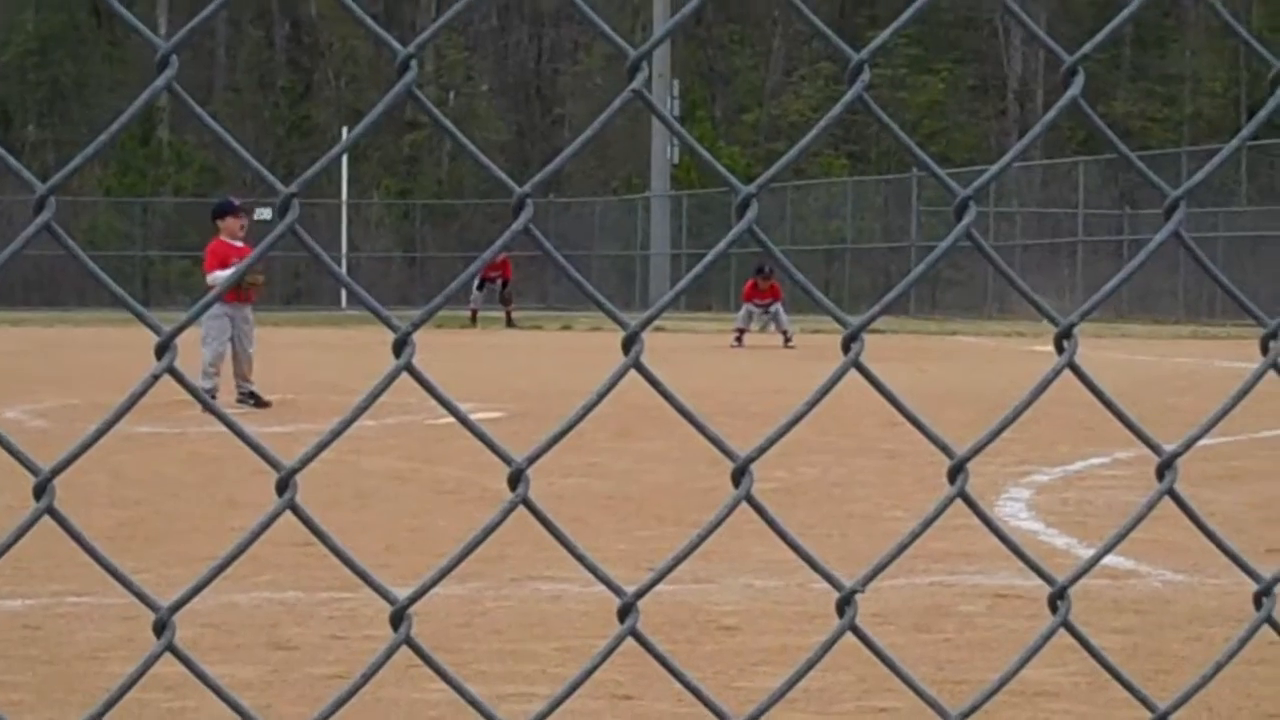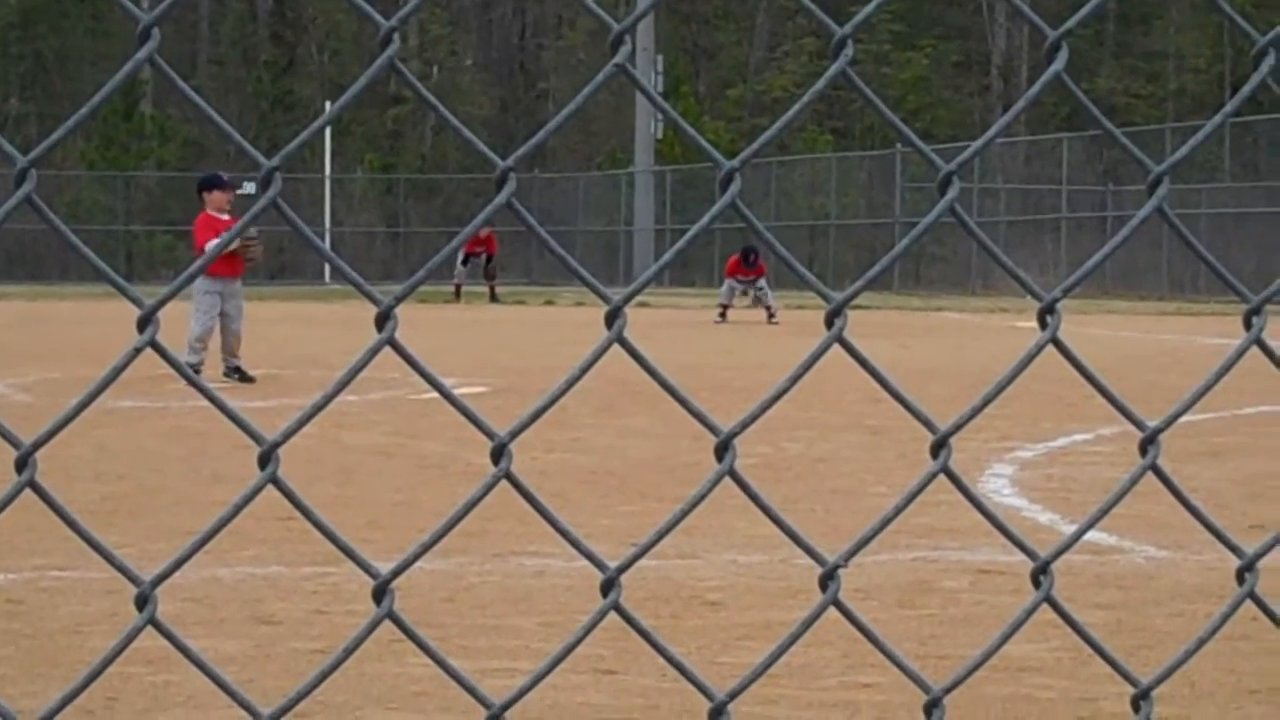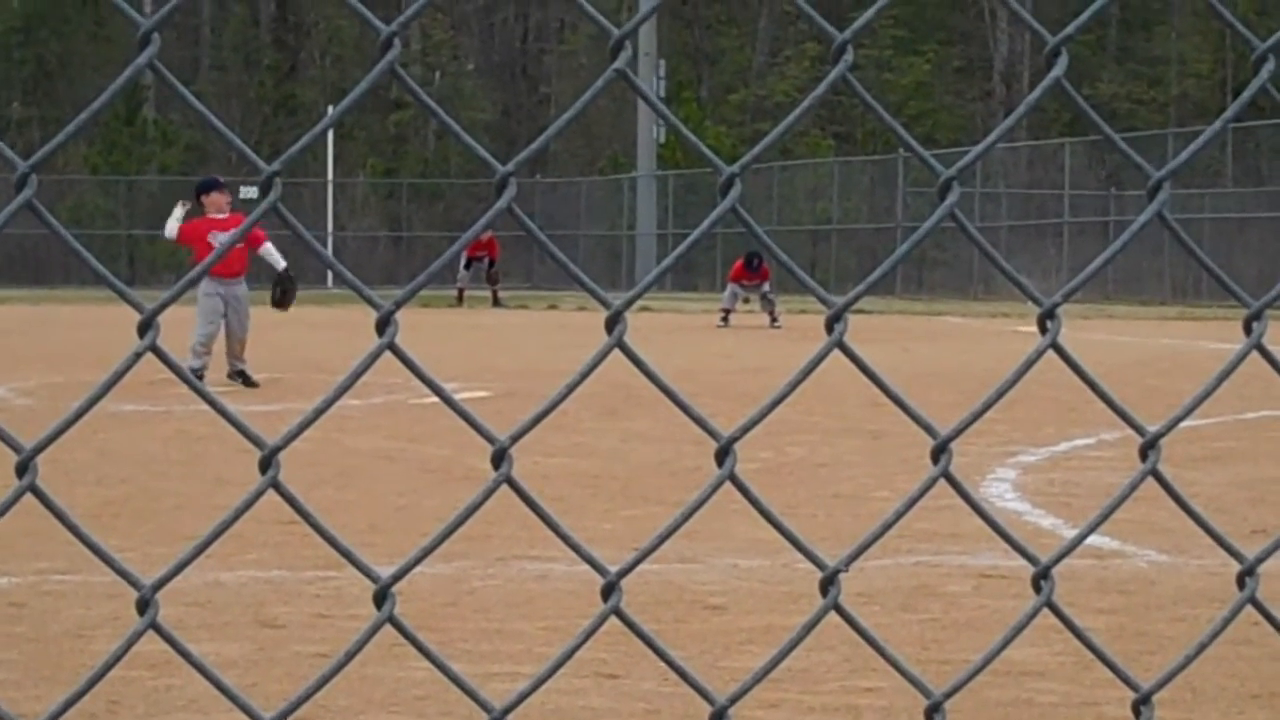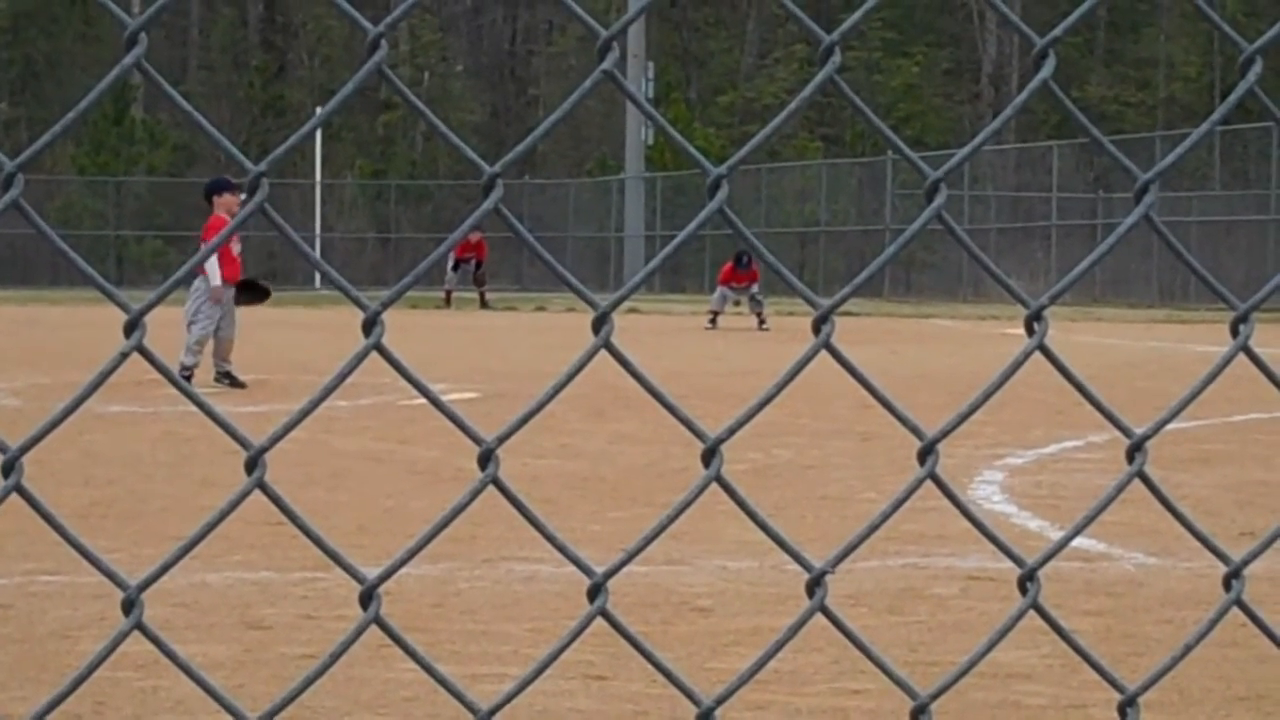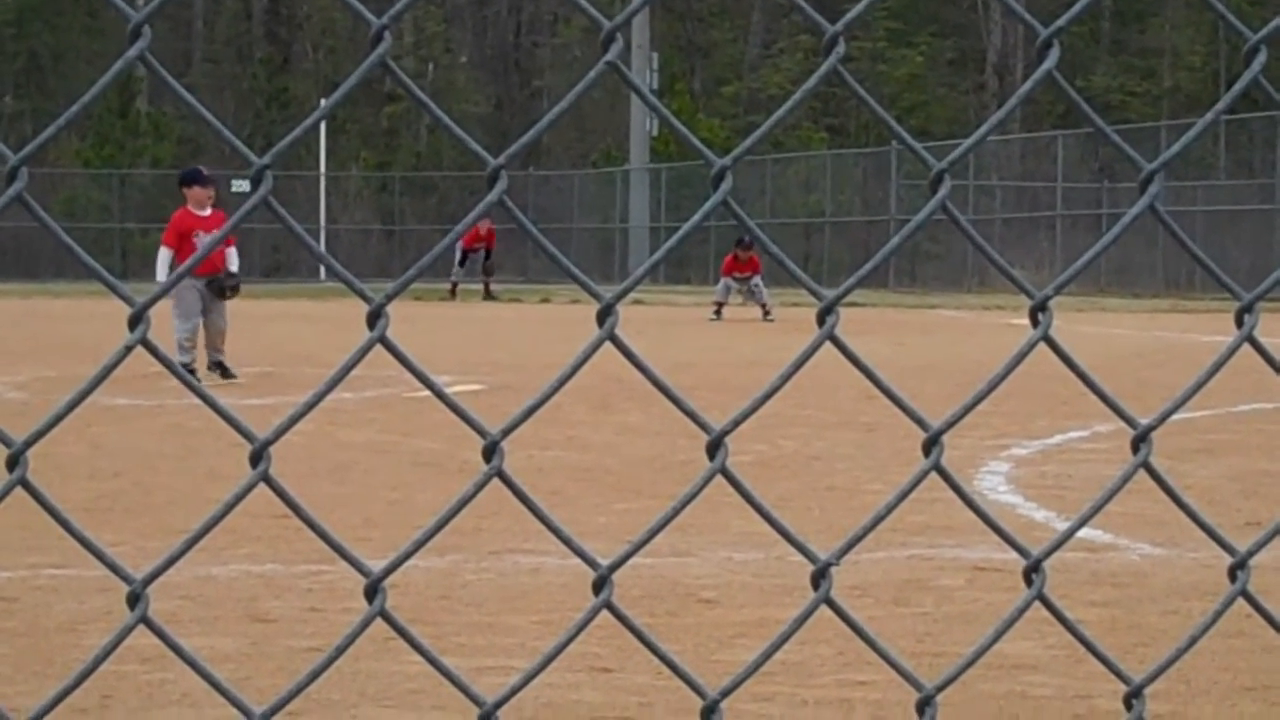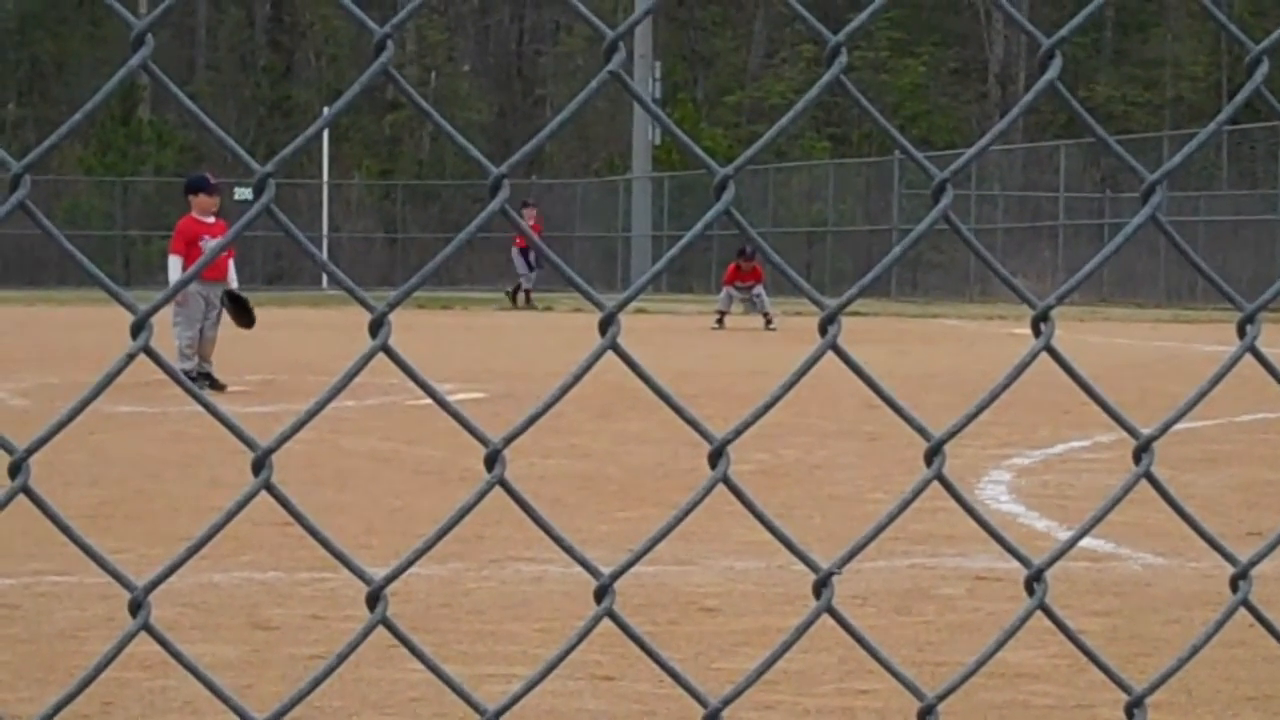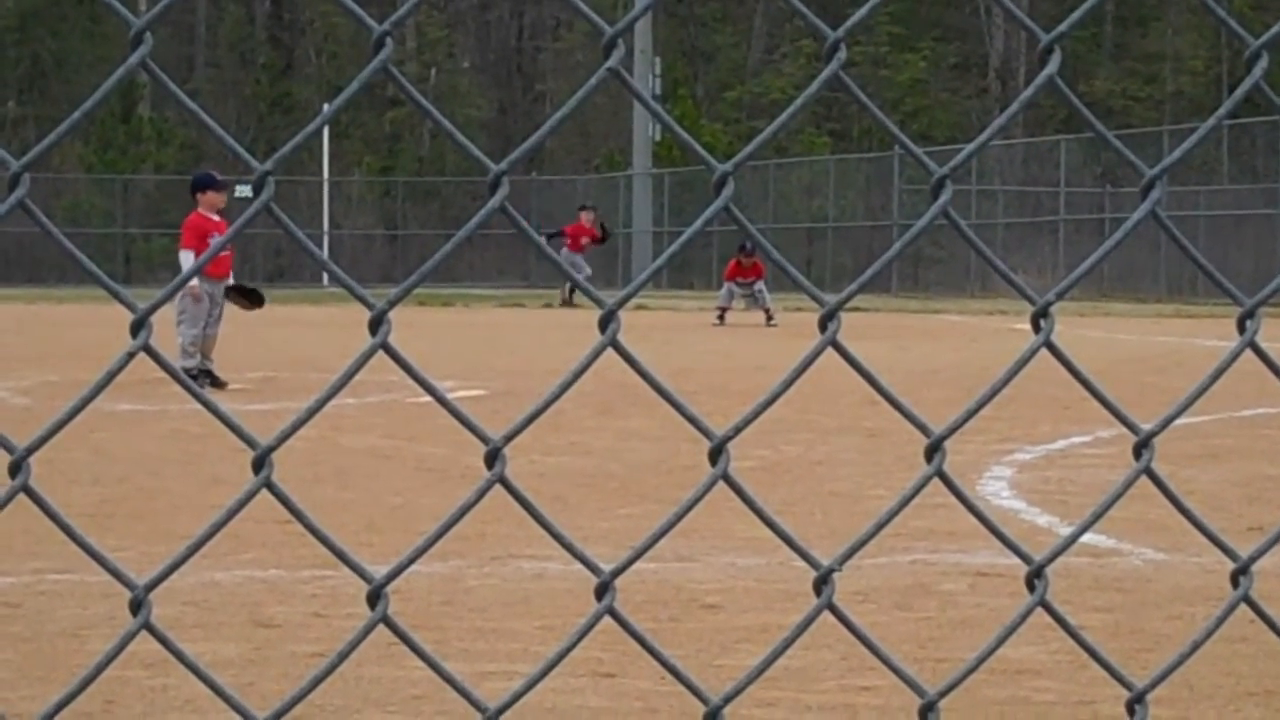
dt=0.7s
person 1, frame 1
left shoulder: (246, 249)
right shoulder: (215, 248)
left elbow: (255, 275)
right elbow: (211, 277)
left wrist: (254, 278)
right wrist: (237, 272)
left hip: (243, 308)
right hip: (219, 307)
left knee: (245, 352)
right knee: (215, 350)
left ankle: (245, 392)
right ankle: (208, 393)
person 1, frame 2
left shoulder: (234, 221)
right shoulder: (203, 221)
left elbow: (248, 247)
right elbow: (211, 247)
left wrist: (248, 244)
right wrist: (237, 238)
left hip: (233, 283)
right hip: (208, 283)
left knee: (234, 327)
right knee: (203, 325)
left ankle: (232, 366)
right ankle: (192, 367)
person 1, frame 3
left shoulder: (240, 221)
right shoulder: (198, 226)
left elbow: (262, 243)
right elbow: (171, 232)
left wrist: (281, 266)
right wrist: (179, 210)
left hip: (238, 285)
right hip: (212, 286)
left knee: (239, 331)
right knee: (206, 330)
left ankle: (237, 369)
right ankle: (196, 371)
person 1, frame 4
left shoulder: (228, 225)
right shoulder: (216, 224)
right elbow: (209, 253)
left wrist: (239, 282)
right wrist: (216, 283)
left hip: (227, 288)
right hip: (211, 288)
left knee: (226, 332)
right knee: (202, 329)
left ankle: (223, 371)
right ankle: (186, 370)
person 1, frame 5
left shoulder: (220, 217)
right shoulder: (180, 219)
left elbow: (230, 246)
right elbow: (166, 249)
left wrist: (233, 272)
right wrist: (162, 279)
left hip: (215, 280)
right hip: (189, 280)
left knee: (218, 323)
right knee: (188, 324)
left ankle: (216, 360)
right ankle: (186, 365)
person 1, frame 6
left shoulder: (222, 226)
right shoulder: (185, 226)
left elbow: (229, 258)
right elbow: (175, 257)
left wrist: (233, 286)
right wrist: (176, 286)
left hip: (217, 287)
right hip: (194, 286)
left knee: (210, 332)
right knee: (189, 330)
left ankle: (204, 371)
right ankle: (187, 372)
person 1, frame 7
left shoulder: (223, 223)
right shoulder: (194, 222)
right elbow: (186, 253)
left wrist: (229, 281)
right wrist: (192, 281)
left hip: (218, 284)
right hip: (200, 283)
left knee: (211, 329)
right knee: (193, 328)
left ankle: (205, 368)
right ankle: (189, 370)
